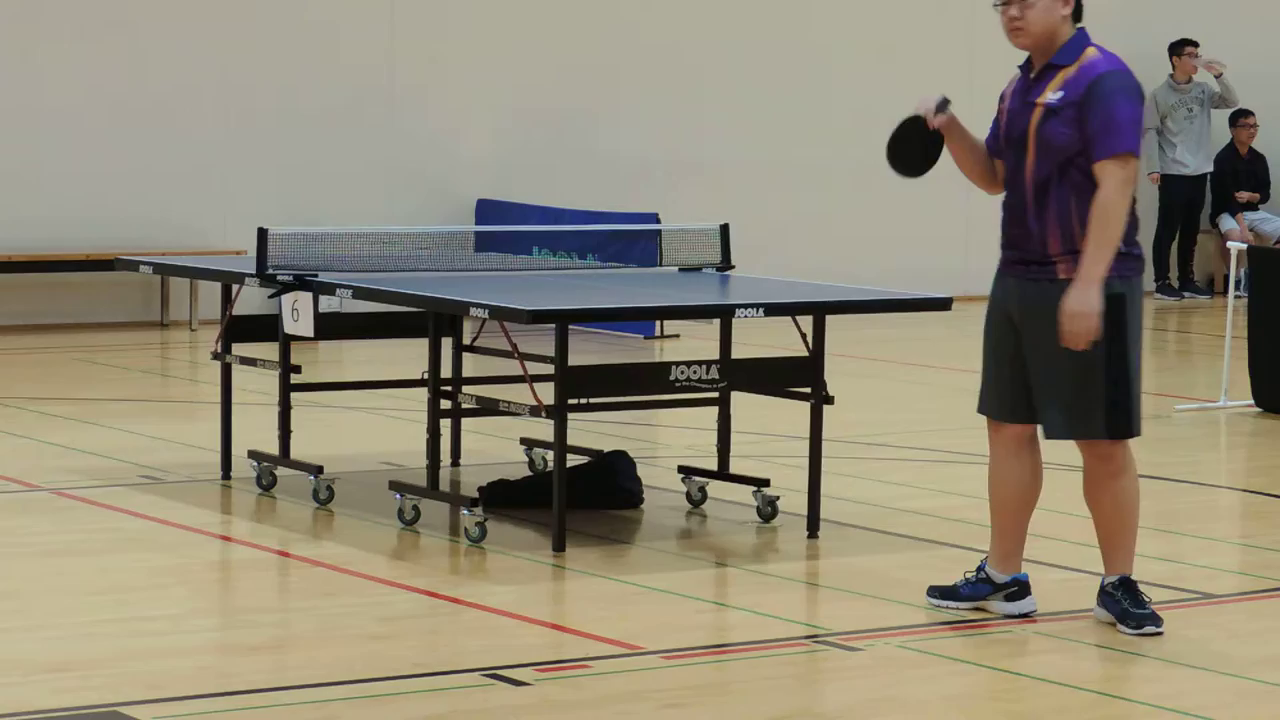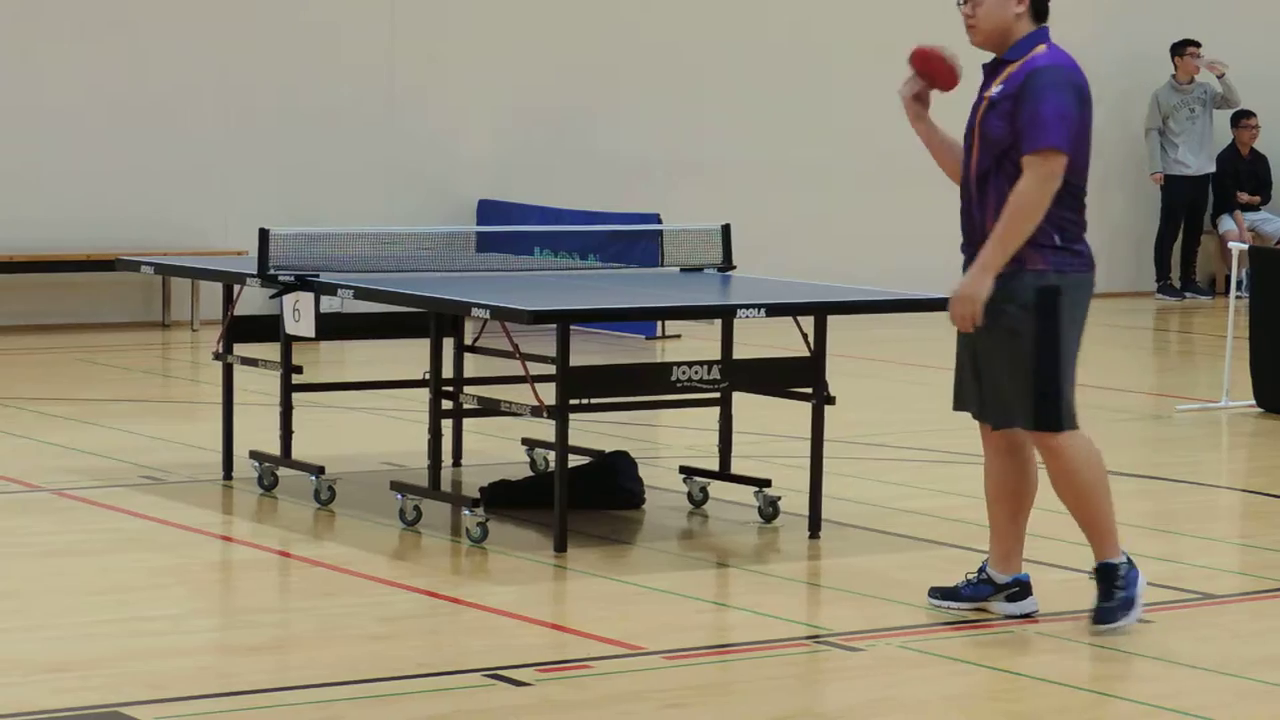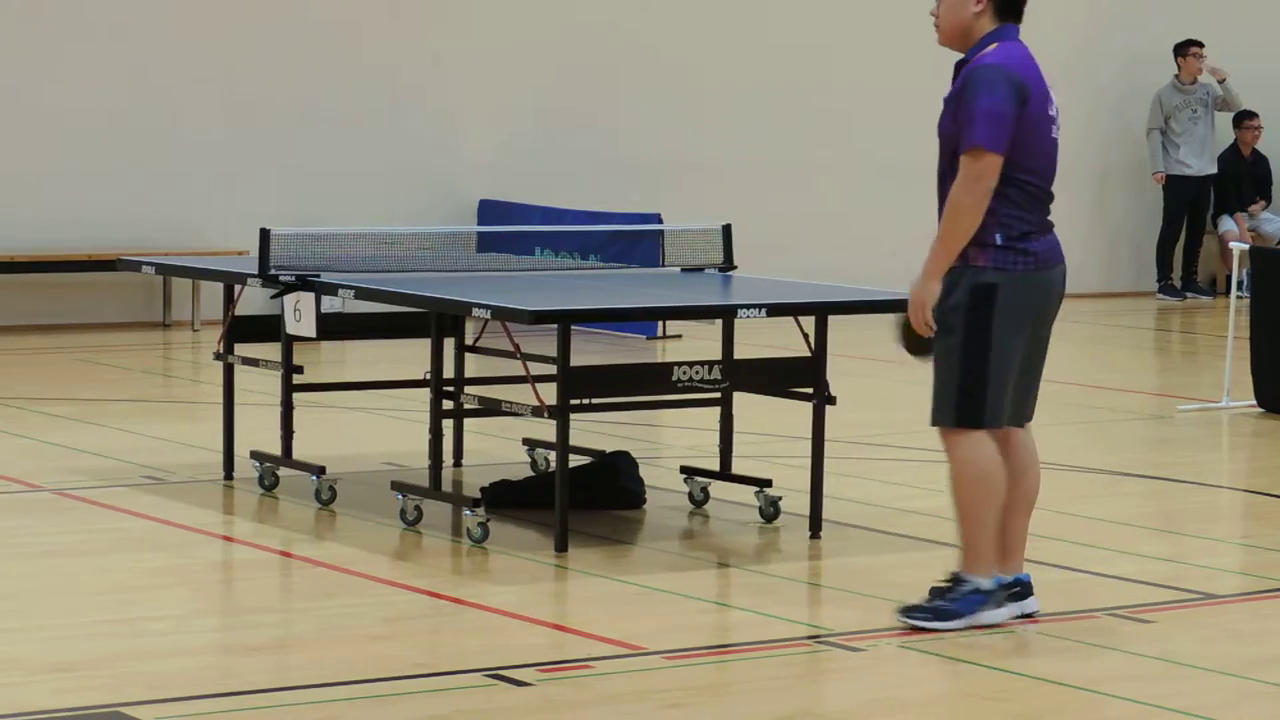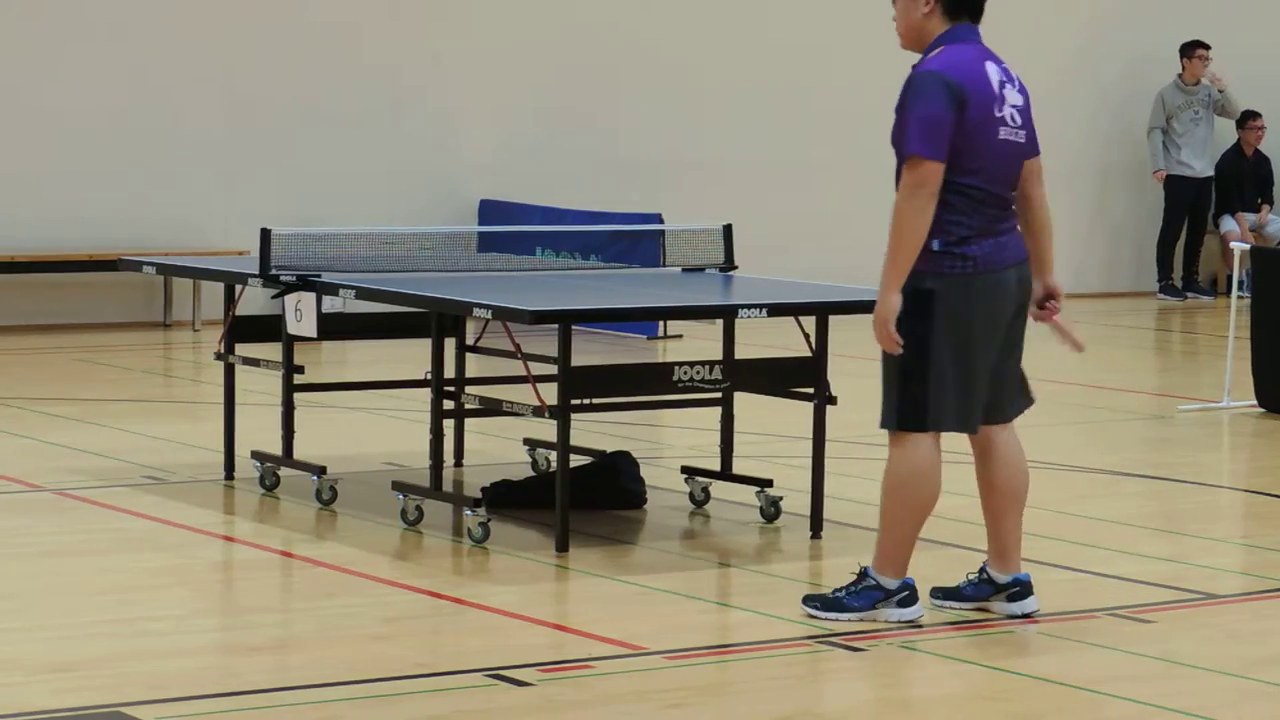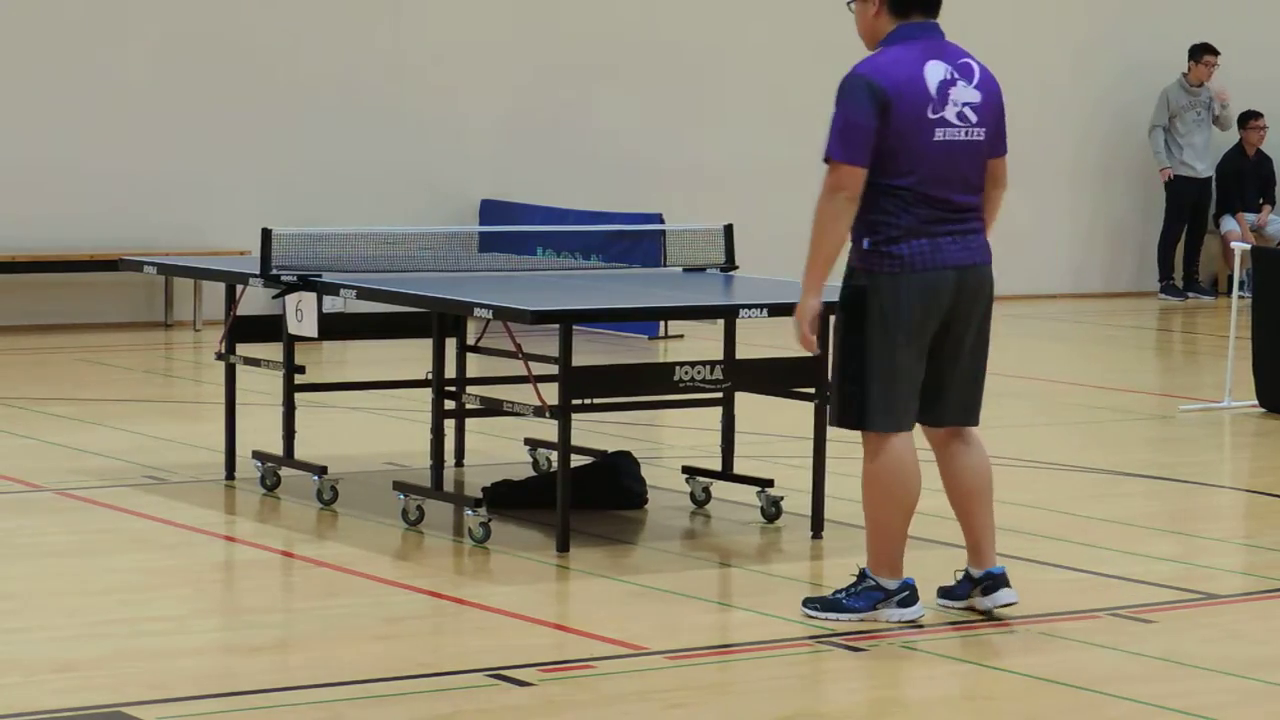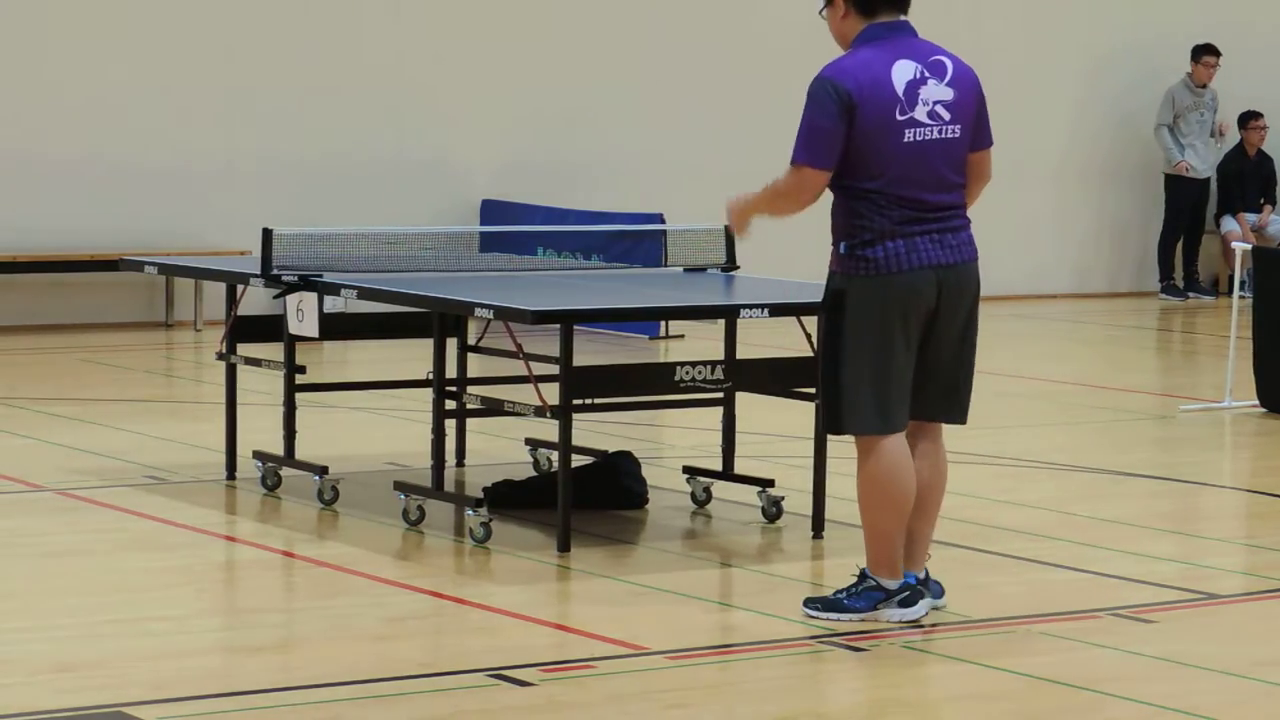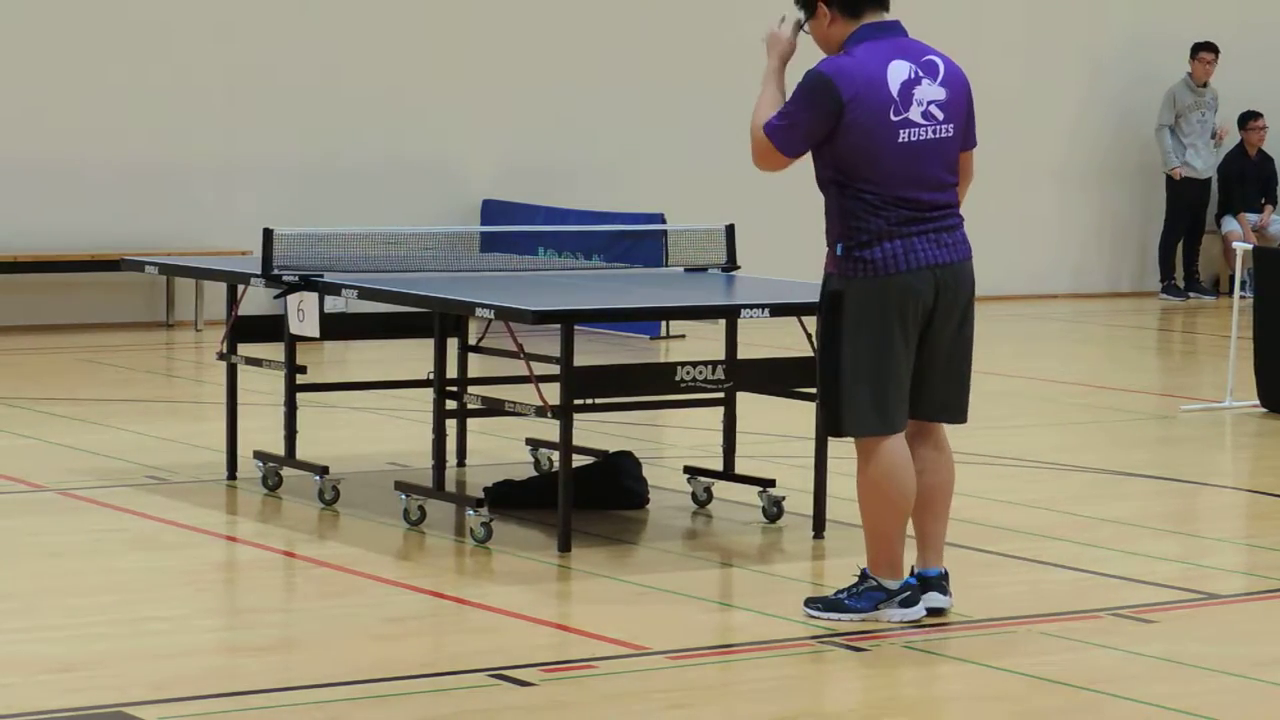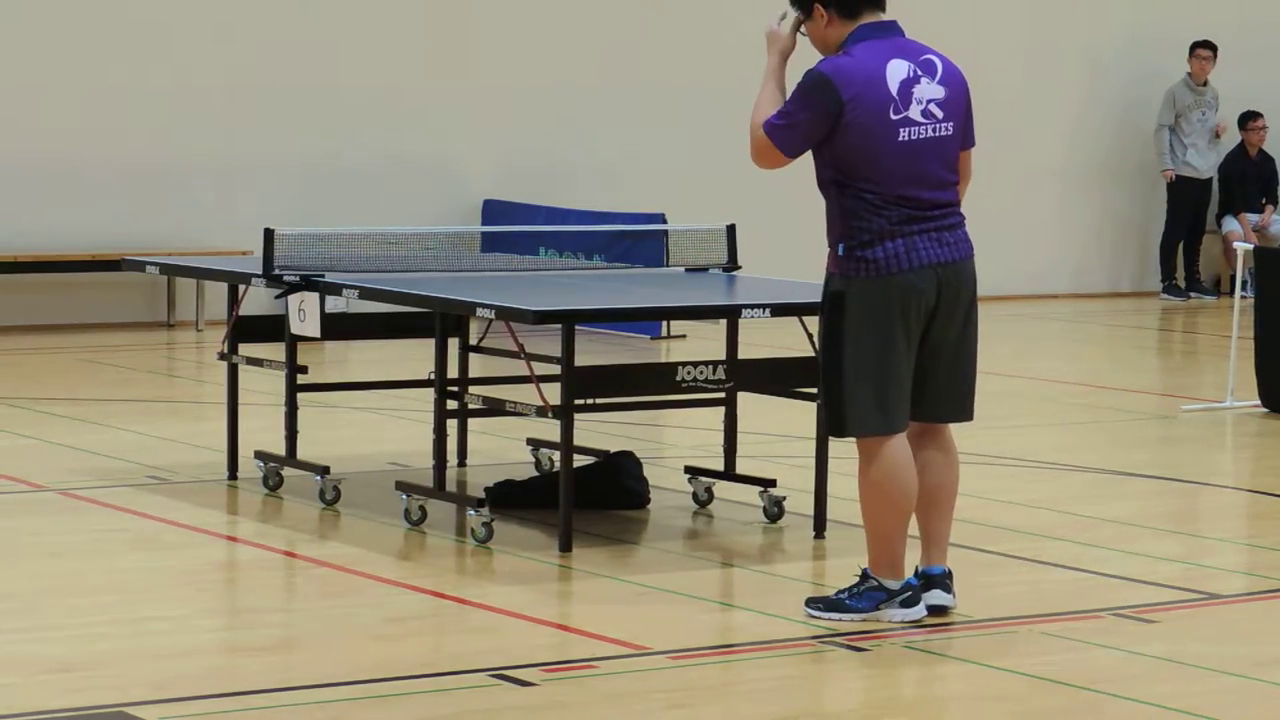
dt=0.3s
person 1, frame 1
left shoulder: (1105, 79)
right shoulder: (1020, 86)
left elbow: (1114, 186)
right elbow: (995, 177)
left wrist: (1087, 284)
right wrist: (952, 136)
left hip: (1091, 289)
right hip: (1019, 281)
left knee: (1103, 441)
right knee: (1009, 428)
left ankle: (1119, 583)
right ankle: (1003, 576)
person 1, frame 2
left shoulder: (1049, 73)
right shoulder: (999, 79)
left elbow: (1040, 181)
left wrist: (982, 270)
right wrist: (919, 119)
left hip: (1039, 280)
right hip: (998, 281)
left knee: (1049, 429)
right knee: (999, 428)
left ankle: (1114, 564)
right ankle: (1004, 576)
person 1, frame 3
left shoulder: (990, 71)
right shoulder: (1008, 68)
left elbow: (977, 183)
left wrist: (931, 276)
right wrist: (946, 268)
left hip: (995, 272)
right hip: (1027, 269)
left knee: (967, 425)
right knee: (1004, 425)
left ankle: (982, 581)
right ankle: (1005, 571)
person 1, frame 4
left shoulder: (935, 76)
right shoulder: (1003, 76)
left elbow: (920, 190)
right elbow: (1029, 185)
left wrist: (890, 288)
right wrist: (1042, 271)
left hip: (948, 276)
right hip: (1001, 269)
left knee: (915, 430)
right knee: (992, 425)
left ankle: (888, 583)
right ankle: (1007, 577)
person 1, frame 5
left shoulder: (872, 78)
right shoulder: (978, 76)
left elbow: (843, 190)
right elbow: (995, 181)
left wrist: (811, 289)
left hip: (895, 272)
right hip: (969, 268)
left knee: (887, 430)
right knee: (954, 426)
left ankle: (886, 585)
right ankle: (986, 573)
person 1, frame 6
left shoulder: (841, 80)
right shoulder: (959, 73)
left elbow: (803, 189)
right elbow: (979, 173)
left wrist: (747, 208)
left hip: (877, 274)
right hip: (954, 266)
left knee: (881, 431)
right knee: (925, 425)
left ankle: (888, 585)
right ankle: (917, 573)
person 1, frame 7
left shoulder: (835, 78)
right shoulder: (948, 71)
left elbow: (767, 153)
left wrist: (775, 63)
left hip: (874, 274)
right hip: (948, 264)
left knee: (880, 432)
right knee: (926, 426)
left ankle: (887, 585)
right ankle: (932, 574)
person 1, frame 8
left shoulder: (835, 78)
right shoulder: (945, 70)
left elbow: (765, 151)
left wrist: (775, 60)
left hip: (876, 273)
right hip: (950, 264)
left knee: (882, 432)
right knee: (930, 425)
left ankle: (889, 585)
right ankle: (936, 573)
person 2, frame 1
left shoulder: (1203, 91)
right shoulder: (1160, 94)
left elbow: (1232, 102)
right elbow: (1150, 132)
left wrist: (1219, 76)
right wrist: (1153, 167)
left hip: (1199, 171)
right hip: (1172, 172)
left knee: (1191, 229)
right knee: (1168, 228)
left ankle: (1186, 280)
right ankle: (1162, 283)
person 2, frame 2
left shoulder: (1205, 91)
right shoulder: (1162, 95)
left elbow: (1234, 103)
right elbow: (1152, 132)
left wrist: (1221, 76)
right wrist: (1156, 167)
left hip: (1202, 172)
right hip: (1175, 173)
left knee: (1194, 230)
right knee: (1170, 229)
left ankle: (1188, 281)
right ankle: (1163, 283)
person 2, frame 3
left shoulder: (1208, 91)
right shoulder: (1164, 95)
left elbow: (1236, 106)
right elbow: (1154, 132)
left wrist: (1222, 80)
right wrist: (1157, 167)
left hip: (1204, 172)
right hip: (1176, 173)
left knee: (1197, 230)
right knee: (1172, 229)
left ankle: (1190, 281)
right ankle: (1164, 283)
person 2, frame 4
left shoulder: (1209, 93)
right shoulder: (1166, 94)
left elbow: (1234, 114)
right elbow: (1155, 131)
left wrist: (1222, 90)
right wrist: (1158, 165)
left hip: (1204, 173)
right hip: (1178, 173)
left knee: (1198, 230)
right knee: (1172, 229)
left ankle: (1190, 281)
right ankle: (1165, 283)
person 2, frame 5
left shoulder: (1210, 94)
right shoulder: (1170, 93)
left elbow: (1224, 126)
right elbow: (1156, 129)
left wrist: (1223, 108)
right wrist: (1163, 162)
left hip: (1204, 173)
right hip: (1179, 173)
left knee: (1198, 230)
right knee: (1173, 228)
left ankle: (1191, 281)
right ankle: (1166, 282)
person 2, frame 6
left shoulder: (1212, 95)
right shoulder: (1175, 92)
right elbow: (1161, 128)
left wrist: (1219, 130)
right wrist: (1175, 158)
left hip: (1204, 173)
right hip: (1179, 173)
left knee: (1196, 230)
right knee: (1173, 229)
left ankle: (1191, 281)
right ankle: (1166, 283)
person 2, frame 7
left shoulder: (1213, 95)
right shoulder: (1176, 92)
right elbow: (1163, 129)
left wrist: (1218, 135)
right wrist: (1172, 163)
left hip: (1205, 173)
right hip: (1181, 173)
left knee: (1196, 231)
right knee: (1174, 229)
left ankle: (1192, 281)
right ankle: (1167, 283)
person 2, frame 8
left shoulder: (1213, 94)
right shoulder: (1175, 92)
right elbow: (1162, 129)
left wrist: (1218, 133)
right wrist: (1165, 164)
left hip: (1206, 173)
right hip: (1182, 172)
left knee: (1196, 231)
right knee: (1175, 229)
left ankle: (1193, 281)
right ankle: (1168, 283)
person 3, frame 1
left shoulder: (1259, 159)
right shoulder: (1223, 159)
left elbow: (1265, 194)
right elbow: (1228, 198)
left wrist: (1249, 196)
right wrist: (1244, 230)
left hip: (1253, 212)
right hip: (1227, 213)
right knee: (1234, 236)
right ankle: (1233, 279)
person 3, frame 2
left shoulder: (1261, 159)
right shoulder: (1225, 159)
right elbow: (1228, 199)
left wrist: (1250, 199)
right wrist: (1243, 230)
left hip: (1254, 212)
right hip: (1228, 213)
right knee: (1231, 237)
right ankle: (1234, 279)
person 3, frame 3
left shoulder: (1262, 160)
right shoulder: (1226, 160)
right elbow: (1228, 199)
left wrist: (1260, 206)
right wrist: (1243, 230)
left hip: (1255, 213)
right hip: (1229, 213)
right knee: (1229, 237)
right ankle: (1234, 280)
person 3, frame 4
left shoulder: (1264, 160)
right shoulder: (1228, 160)
left elbow: (1268, 194)
right elbow: (1230, 199)
left wrist: (1264, 212)
right wrist: (1245, 230)
left hip: (1256, 213)
right hip: (1230, 214)
right knee: (1232, 237)
right ankle: (1235, 280)
person 3, frame 5
right shoulder: (1229, 160)
right elbow: (1231, 199)
left wrist: (1265, 213)
right wrist: (1246, 230)
left hip: (1258, 213)
right hip: (1231, 213)
right knee: (1232, 237)
right ankle: (1235, 280)
person 3, frame 6
right shoulder: (1230, 161)
right elbow: (1232, 200)
right wrist: (1246, 230)
left hip: (1259, 213)
right hip: (1232, 214)
right knee: (1232, 237)
right ankle: (1236, 279)
person 3, frame 7
right shoulder: (1231, 161)
right elbow: (1233, 200)
right wrist: (1247, 231)
left hip: (1259, 214)
right hip: (1233, 214)
right knee: (1233, 237)
right ankle: (1237, 279)
person 3, frame 8
right shoulder: (1232, 161)
right elbow: (1233, 200)
right wrist: (1248, 231)
left hip: (1261, 214)
right hip: (1233, 214)
right knee: (1233, 237)
right ankle: (1238, 279)
